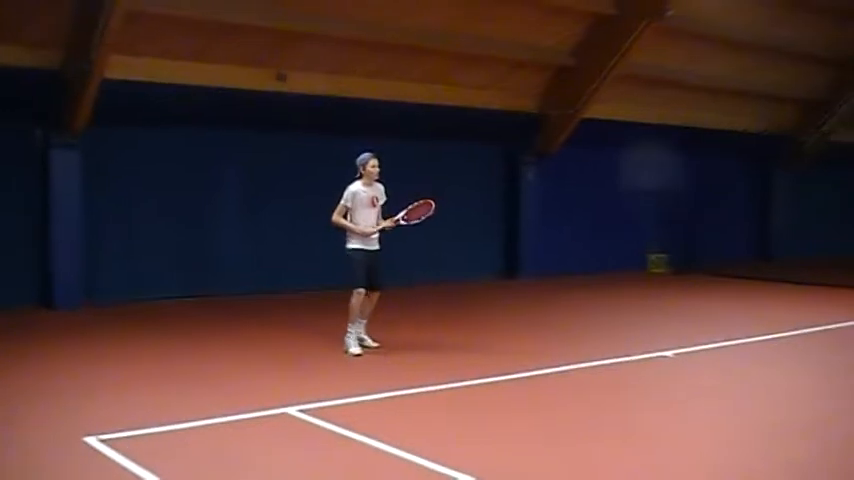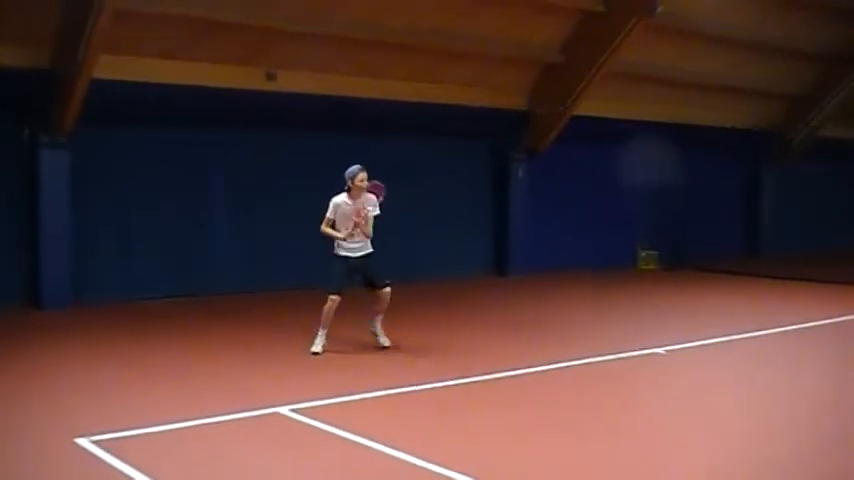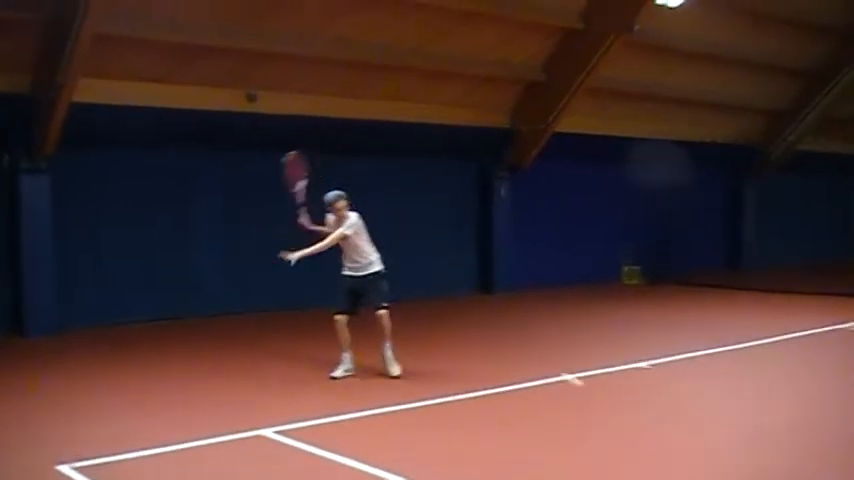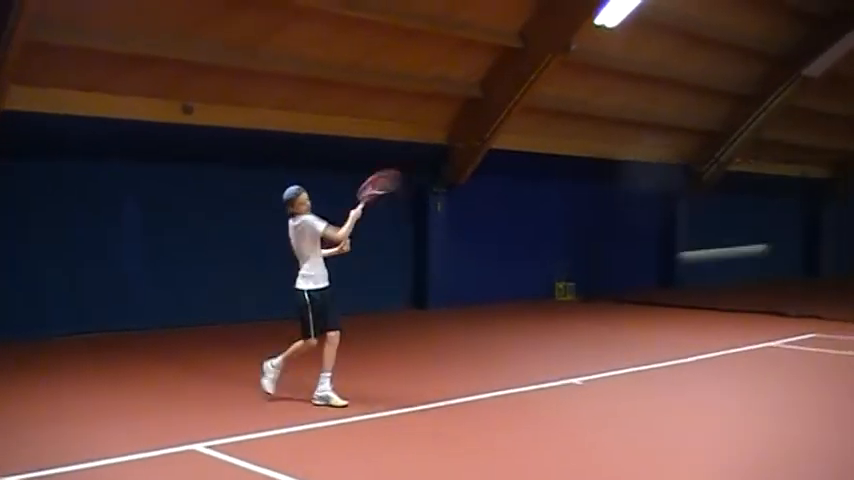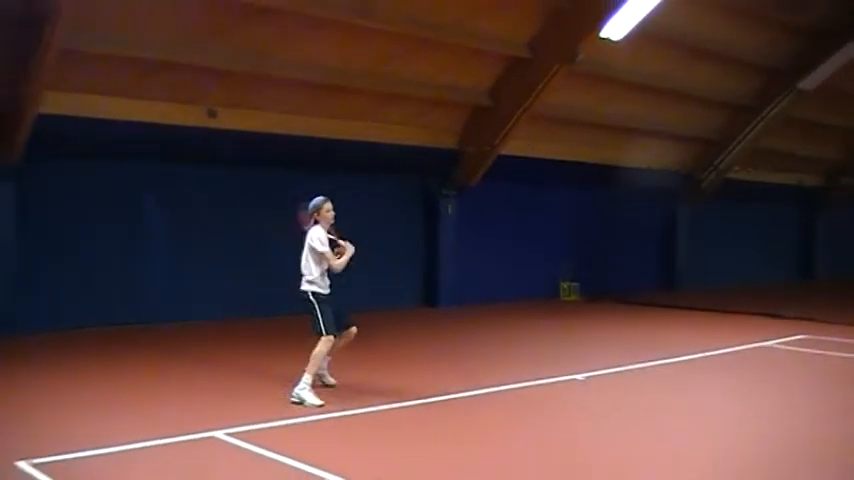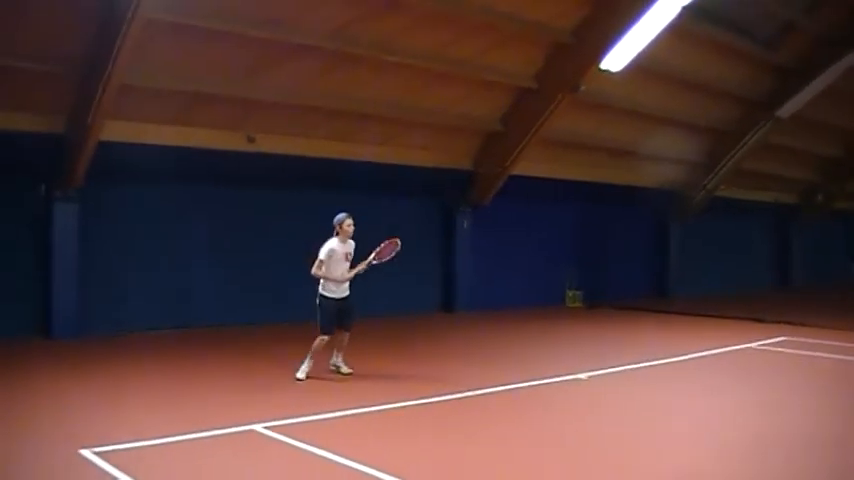
dt=0.5s
person 1, frame 1
left shoulder: (379, 189)
right shoulder: (353, 190)
right elbow: (336, 218)
left wrist: (385, 224)
right wrist: (358, 230)
left hip: (373, 247)
right hip: (357, 247)
left knee: (374, 292)
right knee: (359, 291)
left ankle: (360, 333)
right ankle: (350, 337)
person 1, frame 2
left shoulder: (371, 200)
right shoulder: (337, 201)
left elbow: (369, 233)
right elbow: (324, 228)
left wrist: (360, 225)
right wrist: (340, 235)
left hip: (365, 253)
right hip: (343, 256)
left knee: (385, 291)
right knee: (334, 298)
left ankle: (377, 327)
right ankle: (321, 338)
person 1, frame 3
left shoulder: (353, 219)
right shoulder: (332, 218)
left elbow: (328, 243)
left wrist: (300, 254)
right wrist: (311, 227)
left hip: (372, 273)
right hip: (350, 275)
left knee: (382, 314)
right knee: (339, 319)
left ankle: (388, 356)
right ankle: (346, 363)
person 1, frame 4
left shoulder: (303, 221)
right shoulder: (306, 221)
right elbow: (340, 236)
left wrist: (338, 249)
right wrist: (353, 216)
left hip: (320, 287)
right hip: (309, 289)
left knee: (333, 335)
right knee: (310, 340)
left ankle: (324, 390)
right ankle: (275, 365)
person 1, frame 5
left shoulder: (322, 233)
right shoulder: (317, 234)
right elbow: (337, 267)
left wrist: (340, 253)
right wrist: (349, 252)
left hip: (324, 292)
right hip: (313, 292)
left knee: (349, 331)
right knee: (327, 338)
left ankle: (320, 367)
right ankle: (302, 390)
person 1, frame 6
left shoulder: (351, 244)
right shoulder: (330, 246)
right elbow: (315, 271)
left wrist: (357, 269)
right wrist: (338, 278)
left hip: (344, 295)
right hip: (328, 296)
left knee: (345, 332)
right knee: (325, 336)
left ankle: (337, 361)
right ankle: (306, 365)
